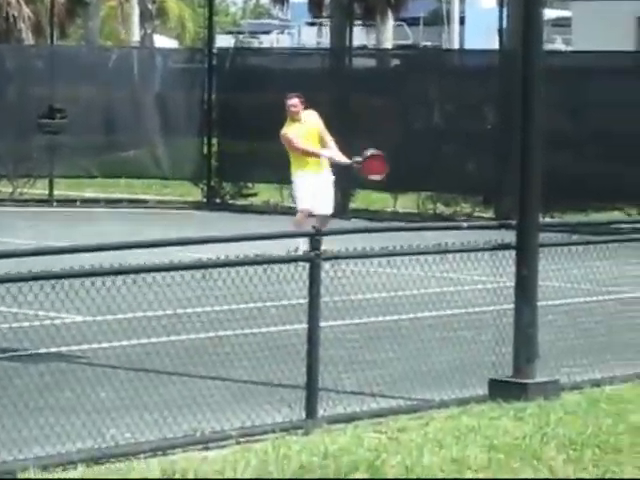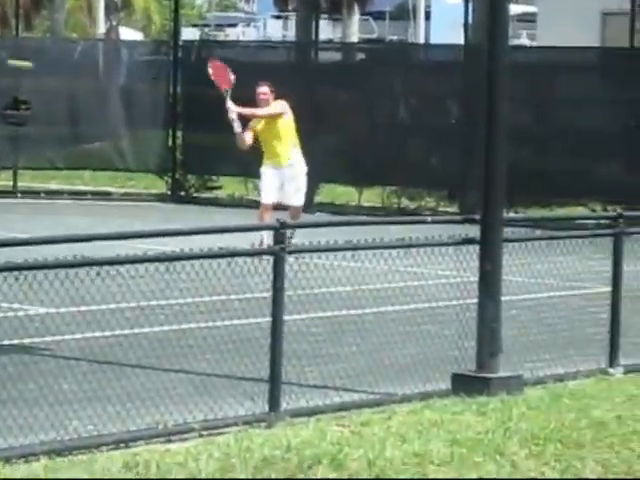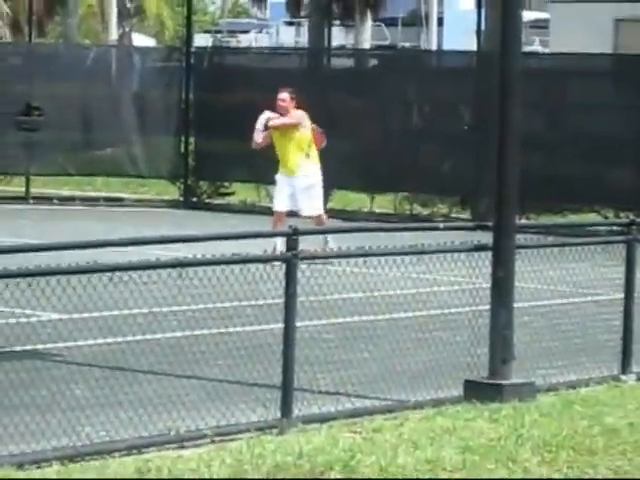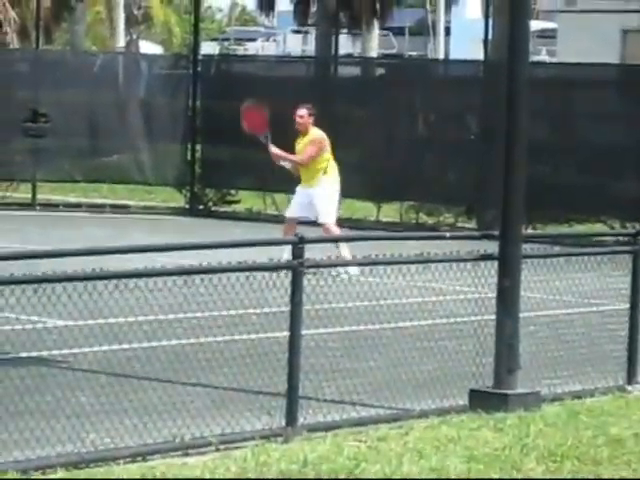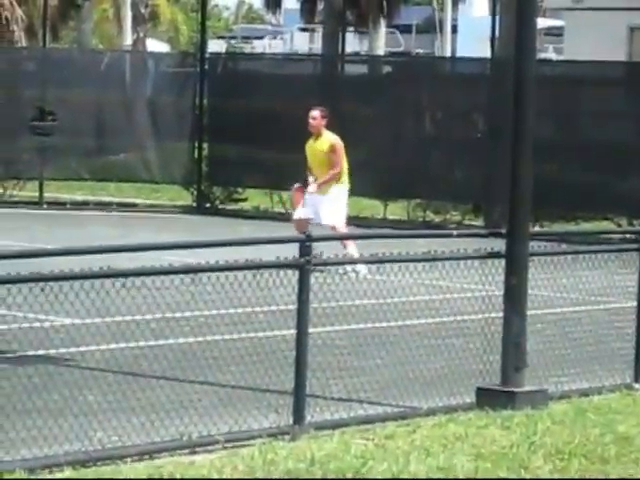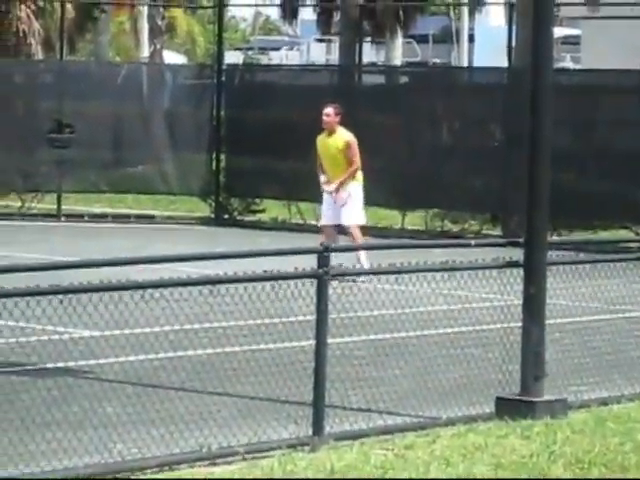
dt=0.2s
person 1, frame 1
left shoulder: (311, 116)
right shoulder: (286, 133)
left elbow: (326, 137)
right elbow: (302, 150)
left wrist: (337, 154)
right wrist: (325, 154)
left hip: (322, 172)
right hip: (303, 174)
left knee: (324, 214)
right knee: (304, 209)
right ankle: (301, 247)
person 1, frame 2
left shoulder: (281, 105)
right shoulder: (254, 123)
left elbow: (261, 113)
right elbow: (244, 145)
left wrist: (238, 110)
right wrist: (235, 122)
left hip: (293, 163)
right hip: (271, 166)
left knee: (296, 205)
right knee: (266, 204)
left ankle: (292, 233)
right ankle: (263, 243)
person 1, frame 3
left shoulder: (300, 116)
right shoulder: (277, 124)
left elbow: (272, 123)
right elbow: (256, 144)
left wrist: (266, 119)
right wrist: (260, 122)
left hip: (306, 172)
right hip: (285, 174)
left knee: (316, 213)
right knee: (279, 212)
left ankle: (326, 240)
right ankle: (277, 250)
person 1, frame 4
left shoulder: (318, 137)
right shoulder: (299, 140)
left elbow: (303, 161)
right elbow: (297, 167)
left wrist: (279, 153)
right wrist: (282, 161)
left hip: (326, 184)
right hip: (307, 185)
left knee: (327, 223)
right knee: (290, 219)
left ankle: (347, 260)
person 1, frame 5
left shoulder: (333, 142)
right shoulder: (310, 144)
left elbow: (339, 170)
left wrist: (317, 184)
right wrist: (311, 181)
left hip: (335, 188)
right hip: (317, 189)
left knee: (336, 225)
right knee: (299, 220)
left ankle: (356, 262)
person 1, frame 6
left shoulder: (347, 139)
right shoulder: (320, 139)
left elbow: (356, 165)
left wrist: (339, 183)
right wrist: (322, 178)
left hip: (349, 186)
right hip: (331, 188)
left knee: (351, 225)
right knee: (327, 226)
left ankle: (363, 263)
